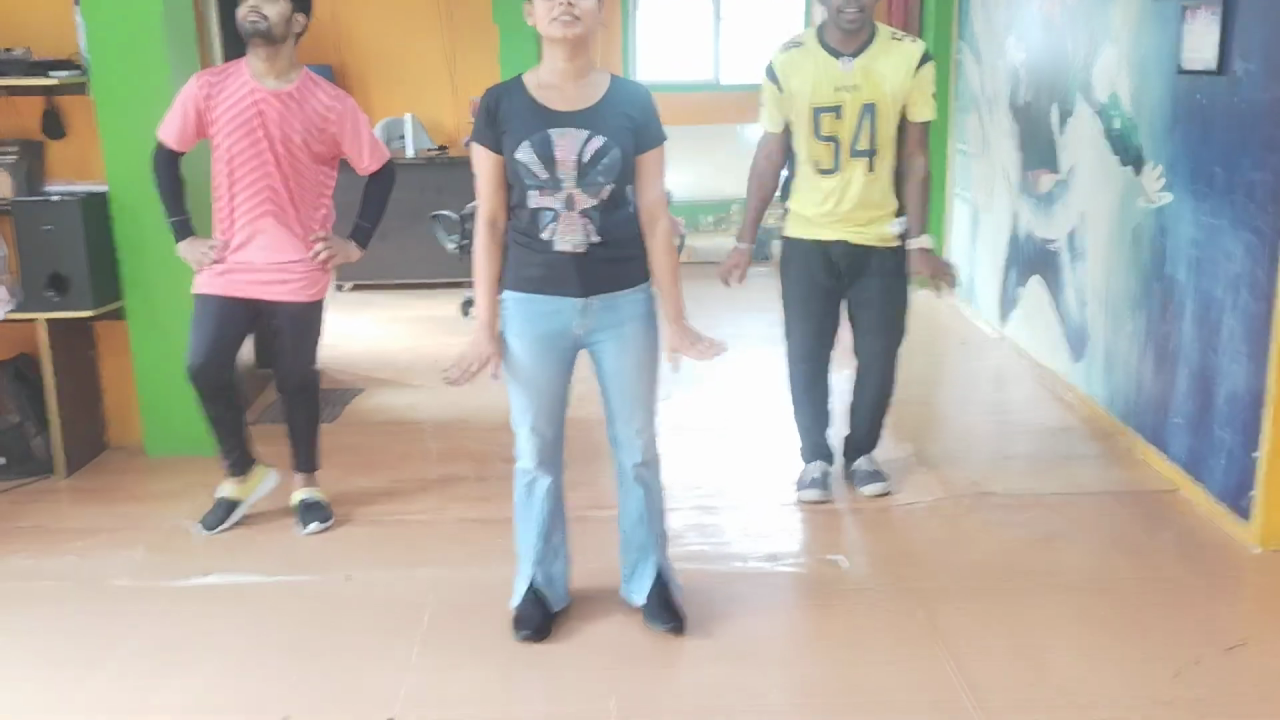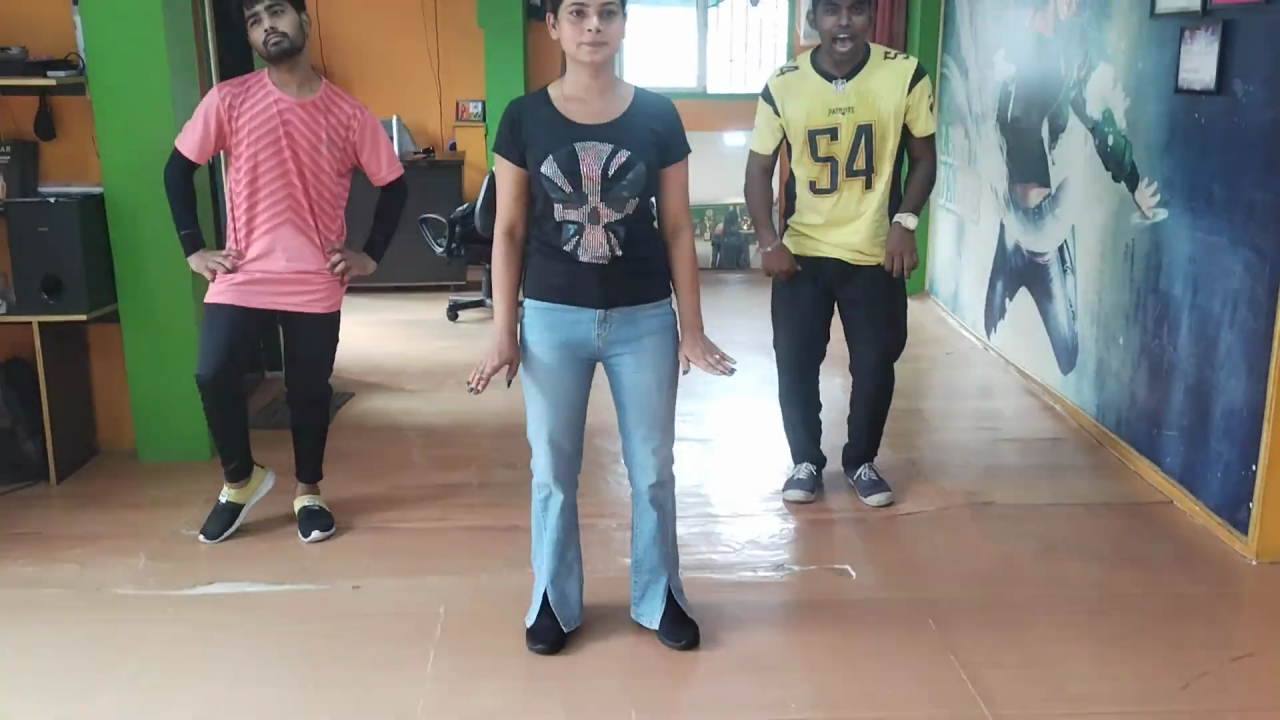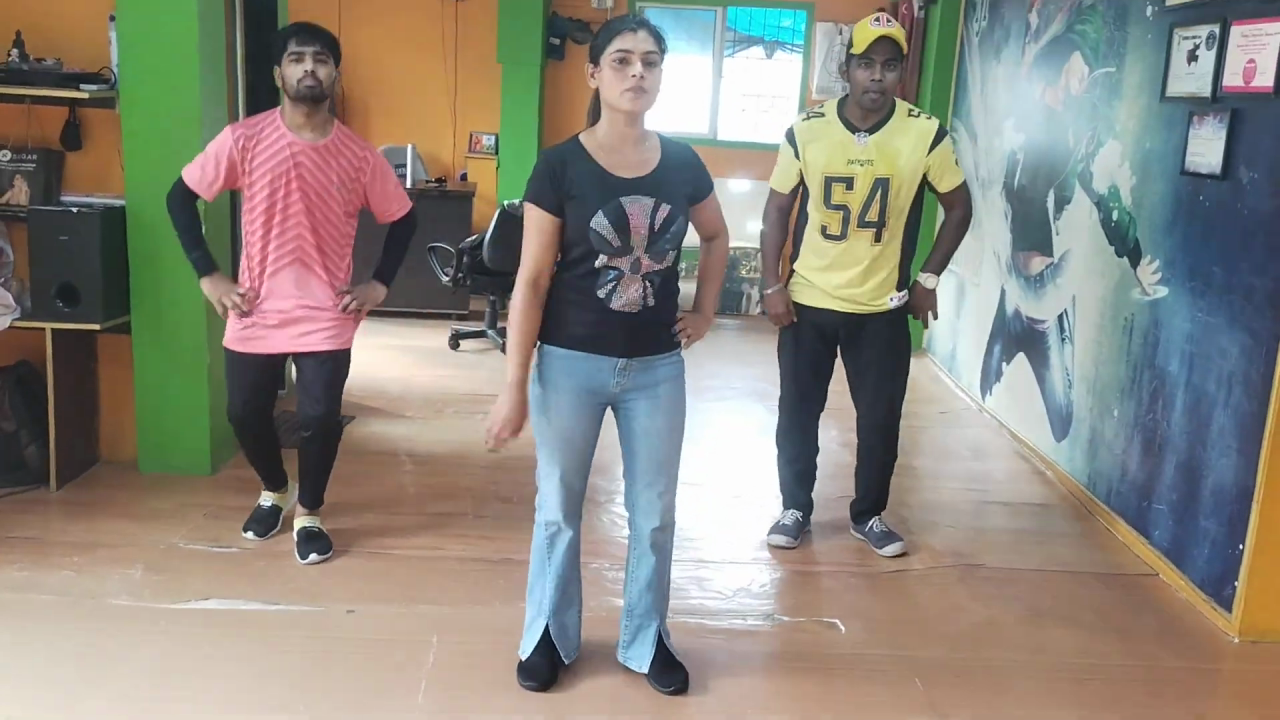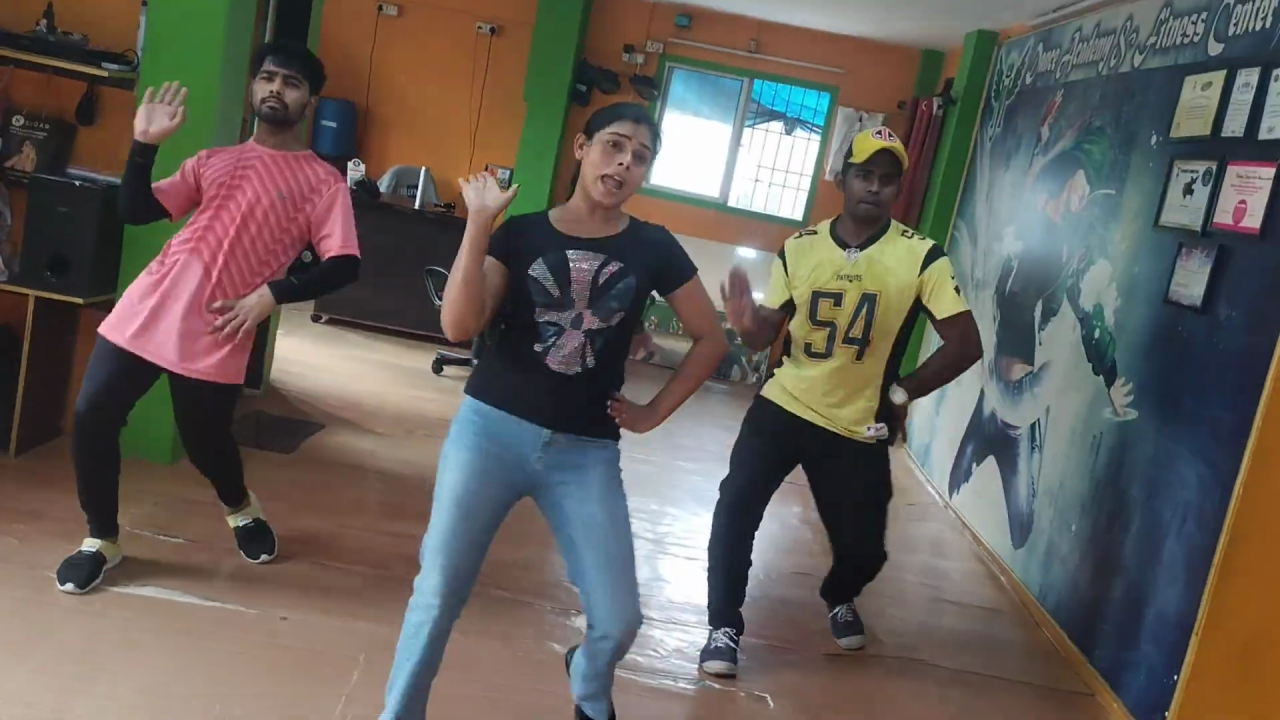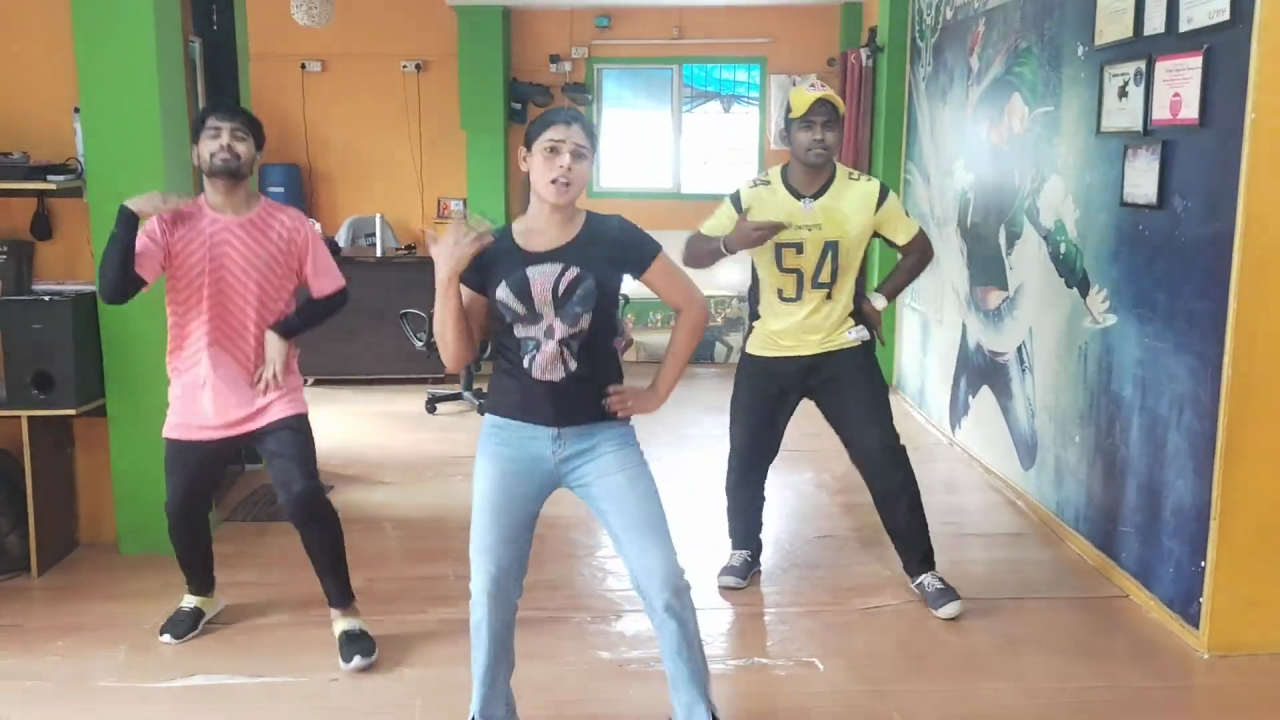
dt=1s
person 1, frame 1
left shoulder: (634, 102)
right shoulder: (500, 105)
left elbow: (655, 217)
right elbow: (491, 221)
left wrist: (674, 318)
right wrist: (486, 324)
left hip: (622, 303)
right hip: (534, 306)
left knee: (636, 447)
right knee: (536, 451)
left ankle: (649, 578)
right ankle: (539, 584)
person 1, frame 2
left shoulder: (658, 115)
right shoulder: (524, 117)
left elbow: (677, 229)
right elbow: (510, 230)
left wrist: (693, 330)
right wrist: (504, 332)
left hip: (643, 318)
right hip: (553, 317)
left knee: (652, 467)
right knee: (552, 468)
left ankle: (659, 596)
right ankle: (554, 600)
person 1, frame 3
left shoulder: (682, 163)
right shoulder: (560, 166)
left elbow: (715, 234)
right elbow: (532, 281)
left wrist: (703, 308)
right wrist: (514, 386)
left hip: (657, 367)
right hip: (571, 361)
left knee: (653, 513)
right knee: (558, 509)
left ankle: (646, 640)
right ankle: (550, 637)
person 1, frame 4
left shoulder: (654, 246)
right shoulder: (522, 231)
left elbow: (710, 336)
right elbow: (458, 325)
left wrist: (658, 406)
right wrist: (478, 225)
left hip: (588, 448)
right hip: (495, 425)
left knee: (618, 613)
right knee: (439, 591)
person 1, frame 5
left shoulder: (613, 236)
right shoulder: (488, 251)
left elbow: (693, 307)
right elbow: (455, 357)
left wrist: (659, 389)
right wrist: (445, 274)
left hip: (601, 436)
right hip: (513, 436)
left knee: (662, 579)
right knee: (490, 589)
person 2, frame 1
left shoulder: (329, 102)
right shoulder: (208, 88)
left elbow: (380, 171)
right elbow: (165, 156)
left wrist: (356, 241)
right wrist: (183, 236)
left hip: (298, 269)
right hip: (228, 264)
left knee: (297, 376)
right knee: (205, 366)
left ankle: (306, 483)
right ankle: (244, 475)
person 2, frame 2
left shoulder: (349, 115)
right shoulder: (228, 101)
left elbow: (393, 184)
right elbow: (178, 169)
left wrist: (370, 254)
right wrist: (193, 250)
left hip: (316, 280)
right hip: (244, 273)
left knee: (310, 388)
right knee: (214, 374)
left ankle: (308, 492)
right ankle: (241, 481)
person 2, frame 3
left shoulder: (360, 154)
right shoulder: (242, 139)
left elbow: (403, 217)
right elbow: (181, 197)
left wrist: (378, 282)
right wrist: (207, 273)
left hip: (325, 317)
right hip: (255, 312)
left knee: (319, 418)
right knee: (246, 416)
left ankle: (309, 513)
right ankle: (275, 490)
person 2, frame 4
left shoulder: (322, 180)
right shoulder: (212, 161)
left elbow: (345, 265)
right elbow: (135, 210)
left wrist: (272, 293)
right wrist: (143, 144)
left hip: (217, 334)
right hip: (144, 313)
left knee: (204, 445)
right knee: (91, 419)
left ankle: (242, 509)
right ankle: (101, 539)
person 2, frame 5
left shoulder: (291, 225)
right shoulder: (167, 223)
left elbow: (333, 295)
right elbow: (113, 291)
left wrist: (281, 332)
right wrist: (130, 214)
left hip: (270, 396)
right hip: (196, 400)
left knee: (305, 500)
right knee: (182, 508)
left ankle: (346, 615)
right ankle: (201, 595)
person 3, frame 1
left shoulder: (911, 57)
right shoulder: (786, 61)
left elbow: (917, 154)
right elbow: (769, 157)
left wrist: (919, 240)
right wrist: (745, 239)
left hip: (882, 237)
right hip: (808, 236)
left knee: (879, 353)
right knee: (806, 352)
left ankle: (861, 452)
right ankle: (815, 457)
person 3, frame 2
left shoulder: (905, 75)
right shoulder: (782, 87)
left elbow: (924, 158)
right elbow: (757, 173)
left wrist: (906, 223)
right wrist: (769, 243)
left hip: (876, 254)
right hip: (803, 254)
left knee: (873, 367)
right knee: (796, 363)
left ankle: (860, 462)
right ankle: (806, 460)
person 3, frame 3
left shoulder: (926, 133)
right shoulder: (805, 131)
left elbow: (958, 207)
right elbow: (776, 209)
left wrist: (928, 278)
right wrist: (773, 283)
left hip: (882, 308)
right hip: (807, 302)
left knee: (880, 418)
right knee: (798, 410)
left ankle: (869, 514)
right ankle: (795, 507)
person 3, frame 4
left shoulder: (920, 256)
right shoulder: (798, 247)
left elbow: (965, 342)
right elbow: (765, 330)
left wrist: (896, 397)
right wrist: (744, 318)
left hip: (860, 427)
right hip: (783, 408)
left knee: (862, 547)
right knee: (735, 508)
left ankle: (838, 598)
right ankle: (724, 626)
person 3, frame 5
left shoulder: (871, 193)
right shoulder: (753, 195)
left elbow: (918, 250)
right elbow: (692, 253)
left wrist: (875, 298)
right wrist: (733, 240)
left hip: (842, 348)
right hip: (770, 353)
left knee: (882, 457)
right knee: (747, 461)
left ankle: (923, 570)
right ankle: (744, 552)
person 4, frame 1
left shoulder: (1083, 45)
right shoulder: (1022, 40)
left elbow: (1113, 112)
left wrist: (1141, 171)
left hip: (1061, 202)
right hip: (1027, 200)
left knee: (1074, 320)
right knee: (1009, 308)
person 4, frame 2
left shoulder: (1076, 59)
right shoulder: (1015, 59)
left elbow: (1105, 128)
left wrist: (1134, 187)
left hip: (1051, 219)
right hip: (1015, 215)
left knee: (1065, 341)
right knee: (993, 327)
person 4, frame 3
left shoulder: (1091, 130)
right shoulder: (1031, 116)
left elbow: (1110, 203)
left wrist: (1137, 264)
left hip: (1052, 285)
right hip: (1017, 276)
left knee: (1058, 403)
right knee: (988, 385)
person 4, frame 4
left shoulder: (1084, 253)
right shoulder: (1028, 230)
left elbow: (1095, 324)
left wrist: (1111, 383)
left hip: (1029, 392)
right hip: (996, 383)
left knee: (1020, 500)
right knee: (957, 480)
person 4, frame 5
left shoulder: (1035, 174)
right shoulder: (976, 163)
left elbow: (1059, 239)
left wrist: (1086, 291)
left hip: (1010, 319)
right hip: (975, 314)
left knee: (1022, 429)
right knee: (957, 416)
